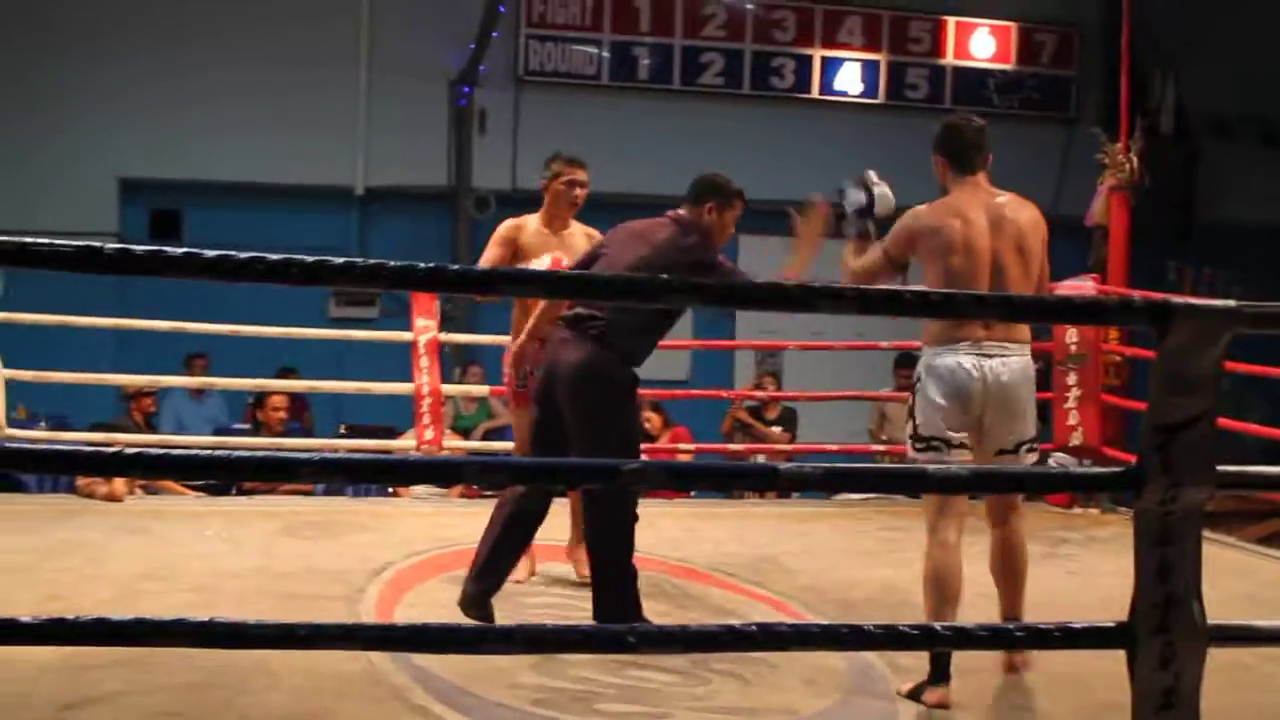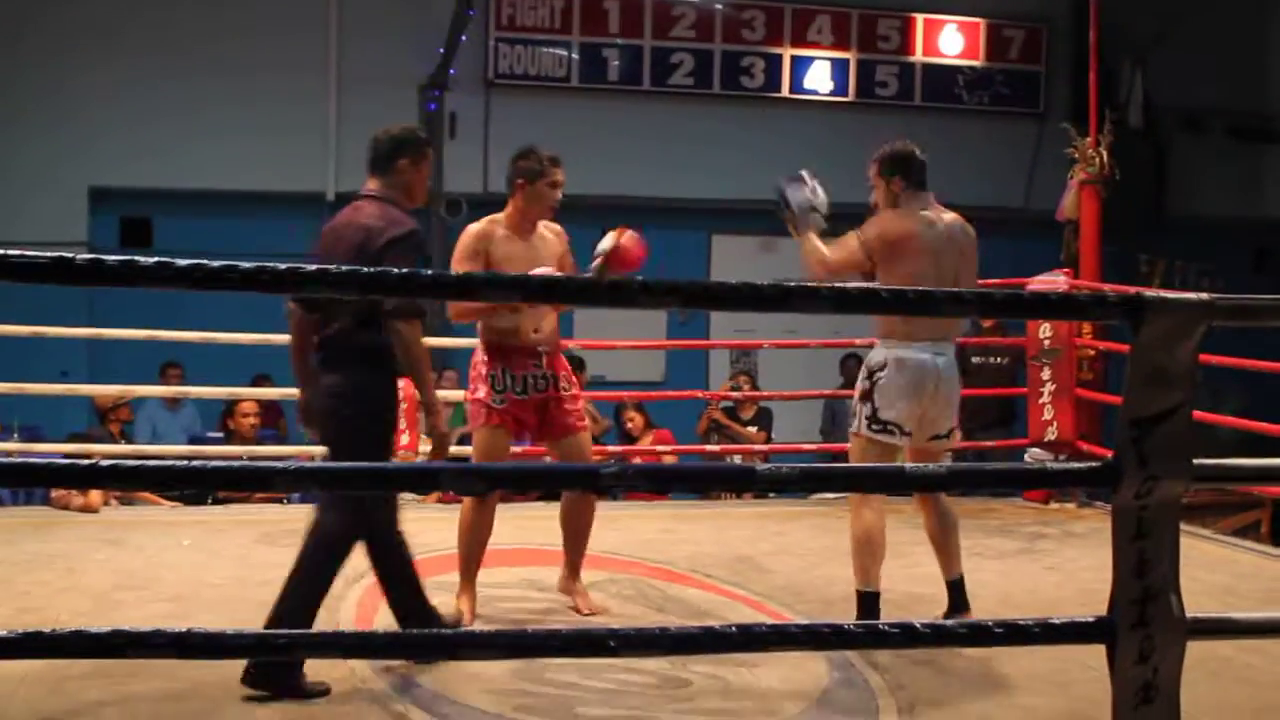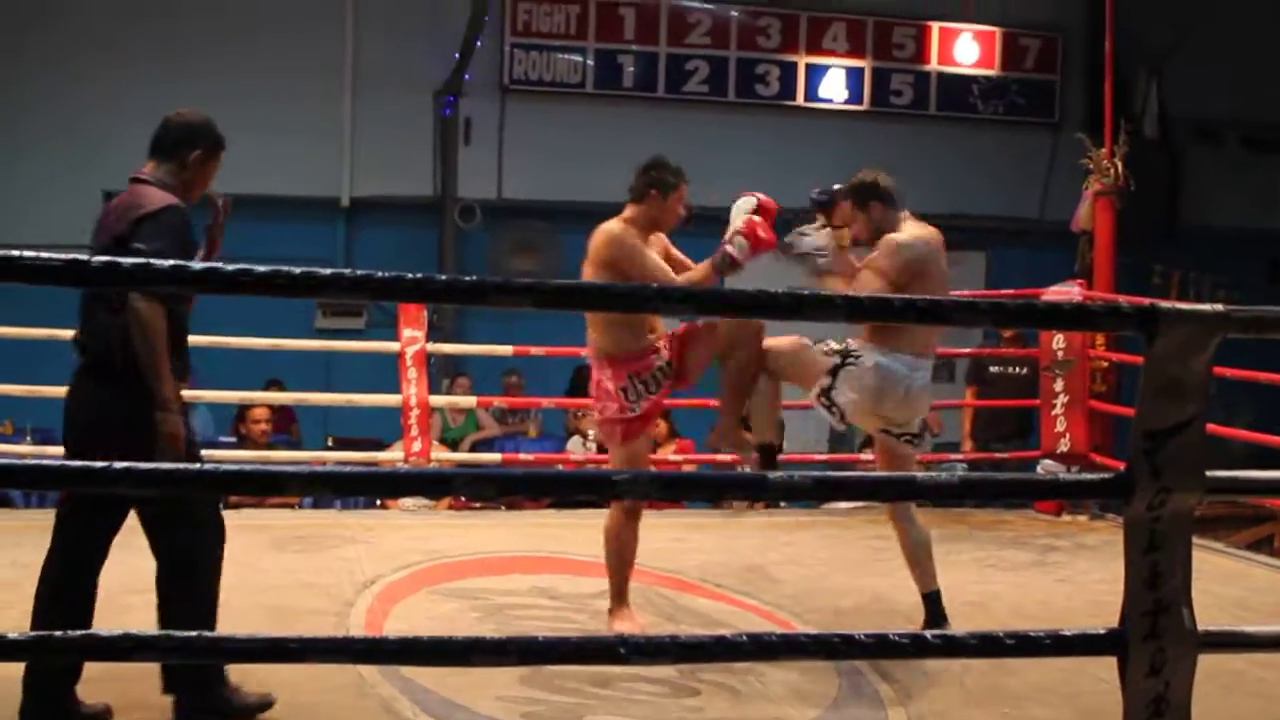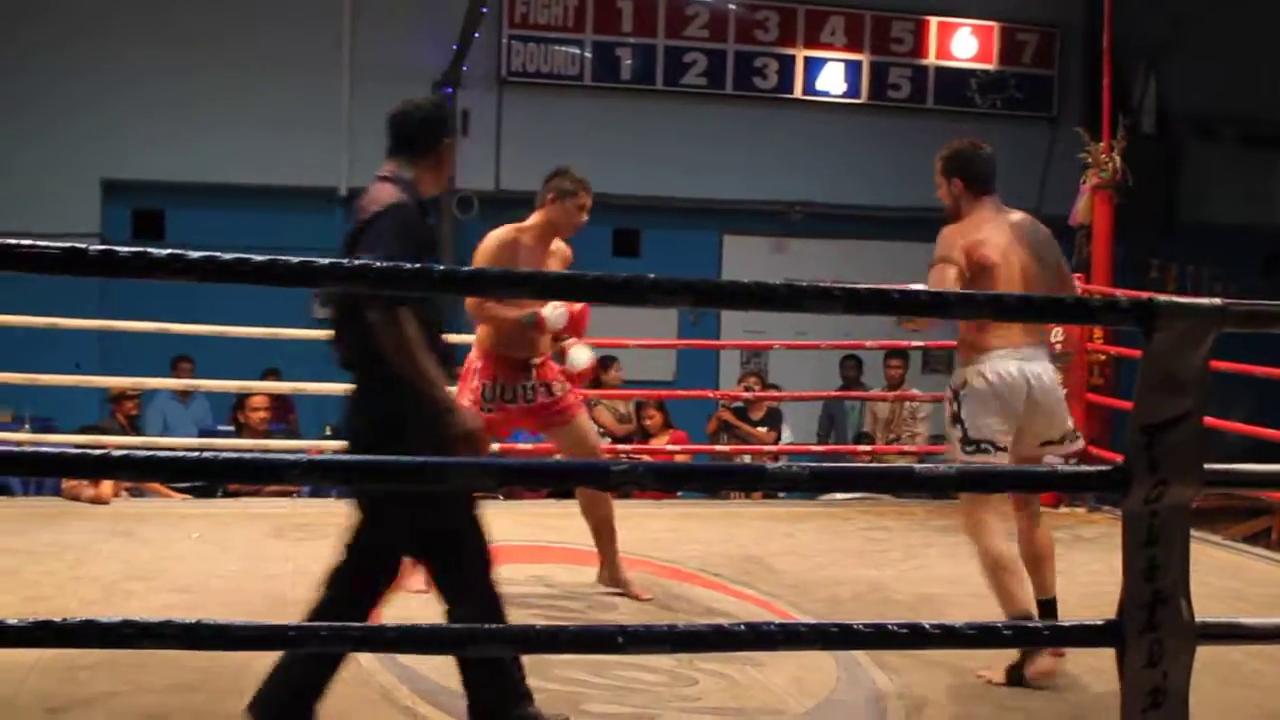
dt=1s
person 1, frame 1
left shoulder: (629, 231)
right shoulder: (694, 255)
left wrist: (527, 336)
right wrist: (807, 246)
left hip: (563, 352)
right hip: (603, 369)
left knee: (534, 478)
right knee: (612, 495)
left ankle: (478, 587)
right ankle: (618, 613)
person 1, frame 2
left shoulder: (336, 225)
right shoulder: (399, 230)
left elbow: (299, 313)
right elbow: (400, 327)
left wrist: (308, 384)
right wrist: (430, 406)
left hip: (329, 383)
right hip: (366, 388)
left knee: (373, 510)
right knee: (342, 521)
left ankle: (420, 623)
right ankle: (274, 665)
person 1, frame 3
left shoulder: (120, 208)
right shoulder: (164, 212)
right elbow: (145, 307)
left wrist: (208, 247)
right wrist: (167, 406)
left hip: (93, 398)
right hip: (131, 402)
left knee: (78, 546)
right knee: (195, 537)
person 1, frame 4
left shoulder: (382, 205)
right shoulder: (398, 210)
right elbow: (389, 316)
right wrist: (448, 406)
left hip: (398, 411)
right hip: (398, 415)
left knee: (461, 559)
right knee: (412, 565)
person 2, frame 1
left shoulder: (927, 220)
right shoulder: (1030, 216)
left elbow: (857, 276)
left hip: (949, 367)
right hip: (1014, 366)
left knee: (945, 523)
right knee: (1006, 512)
left ankle: (940, 674)
right ankle: (1012, 640)
person 2, frame 2
left shoulder: (895, 223)
right shoulder: (963, 231)
left elbow: (824, 268)
left wrist: (802, 219)
left hip: (897, 362)
right hip: (942, 365)
left knee: (866, 494)
right knee: (930, 487)
left ankle: (869, 614)
right ankle: (958, 604)
person 2, frame 3
left shoulder: (900, 246)
right shoulder: (927, 237)
left wrist: (821, 264)
right wrist: (841, 253)
left hip: (871, 370)
right hip: (912, 382)
left knee: (764, 354)
right knee: (899, 503)
left ankle: (766, 469)
right ankle: (935, 618)
person 2, frame 4
left shoulder: (959, 238)
right shoulder: (1036, 230)
right elbow: (1071, 304)
left hip: (988, 377)
right hip: (1039, 372)
left knee: (982, 519)
right knee: (1028, 501)
left ankle: (1034, 652)
right ankle: (1047, 618)
person 3, frame 1
left shoulder: (592, 239)
right shoulder: (514, 230)
right wrist: (527, 271)
right hip: (530, 352)
right knee: (527, 452)
left ankle: (578, 543)
right ankle: (524, 551)
person 3, frame 2
left shoulder: (555, 236)
right shoulder: (480, 236)
right elbow: (457, 309)
left wrist: (604, 262)
left hip: (551, 365)
right hip: (500, 368)
right knee: (486, 485)
left ankle: (571, 576)
right ankle: (466, 590)
person 3, frame 3
left shoulder: (650, 235)
right shoulder: (616, 236)
left elbow: (695, 275)
right elbow: (674, 290)
left wrist: (737, 229)
right wrist: (728, 259)
left hip: (659, 352)
right hip: (621, 375)
left knee: (744, 323)
right knee: (631, 497)
left ankle: (723, 423)
right ankle: (619, 607)
person 3, frame 4
left shoulder: (562, 253)
right shoulder: (501, 242)
right elbow: (475, 308)
left wrist: (569, 341)
right wrist: (535, 318)
left hip: (540, 370)
right hip: (493, 371)
left knee: (594, 459)
left ankle: (613, 572)
